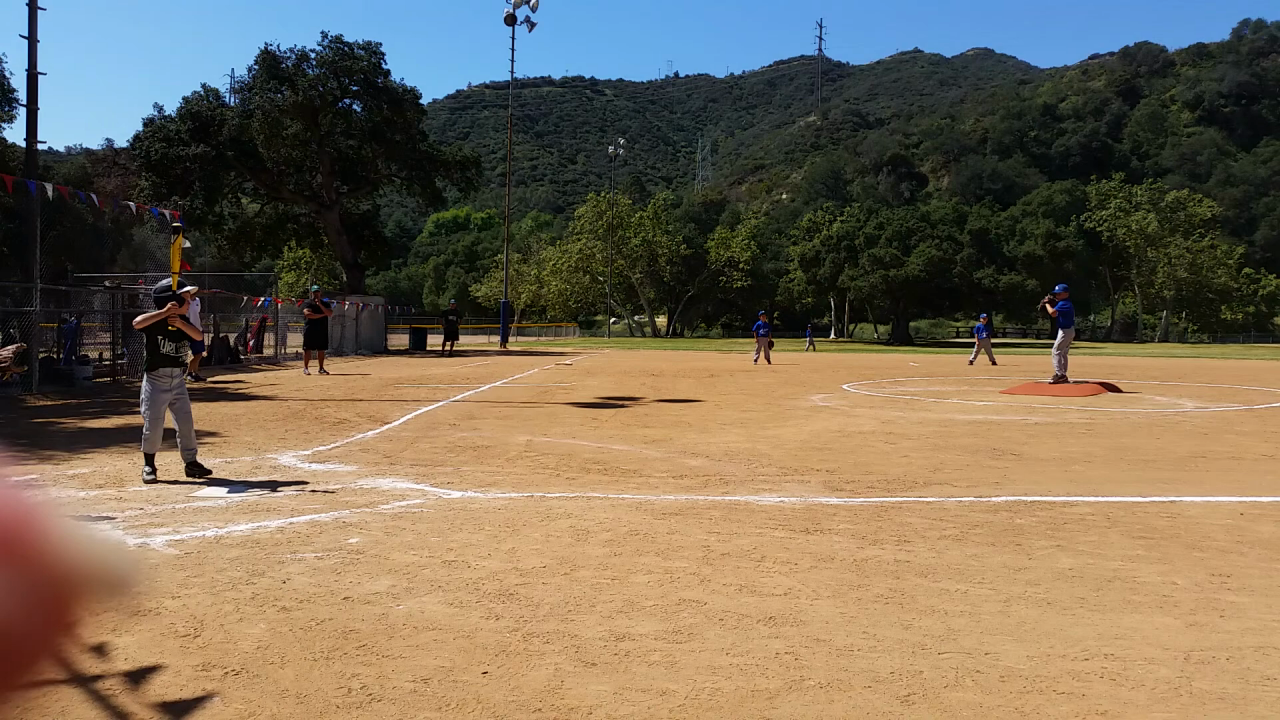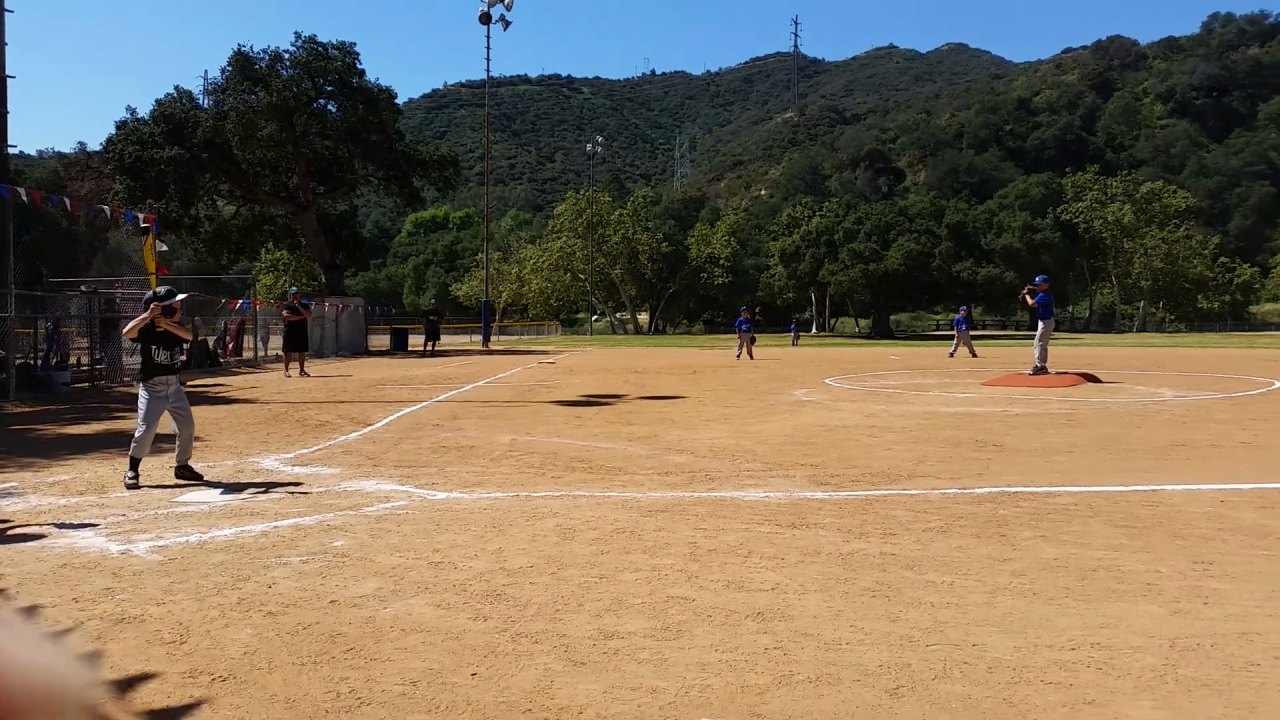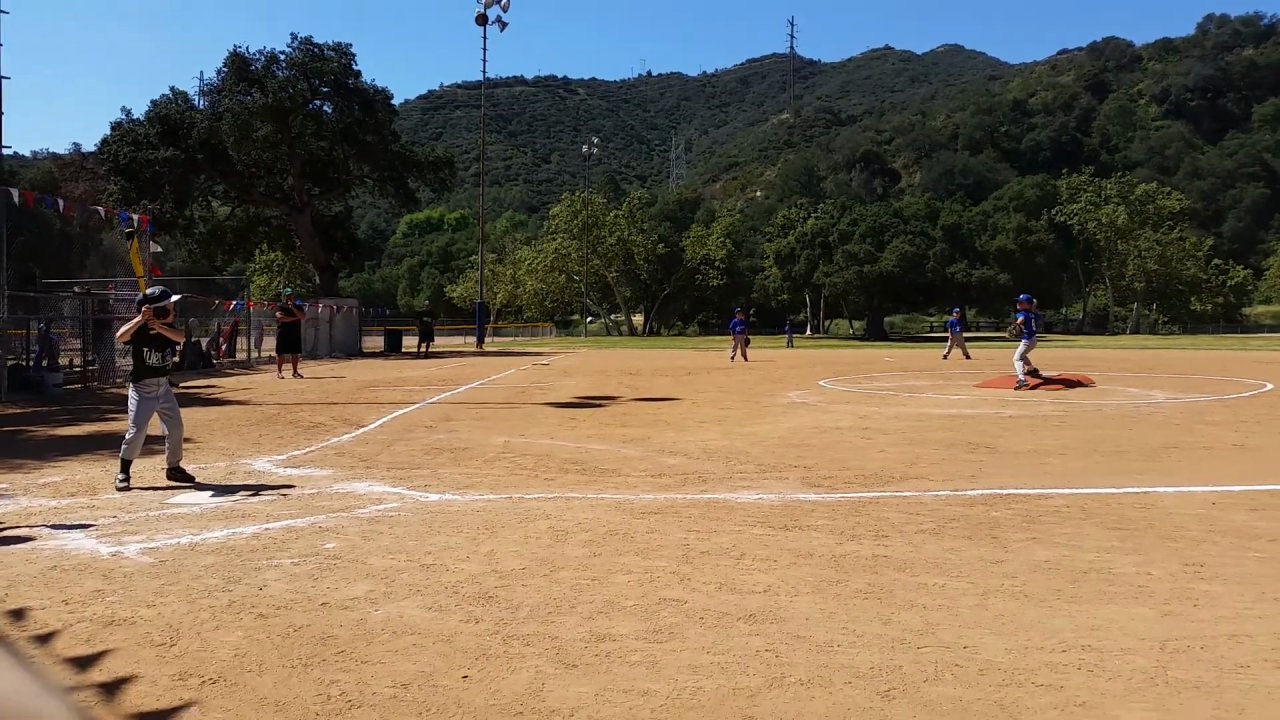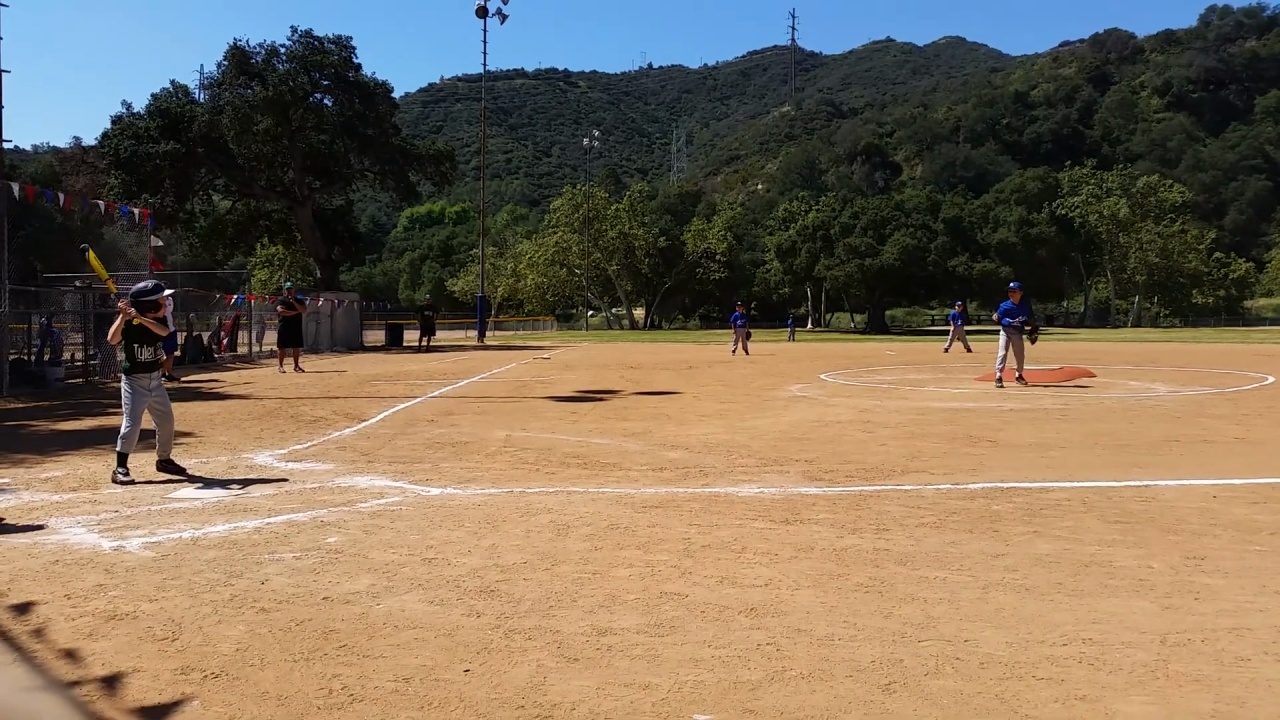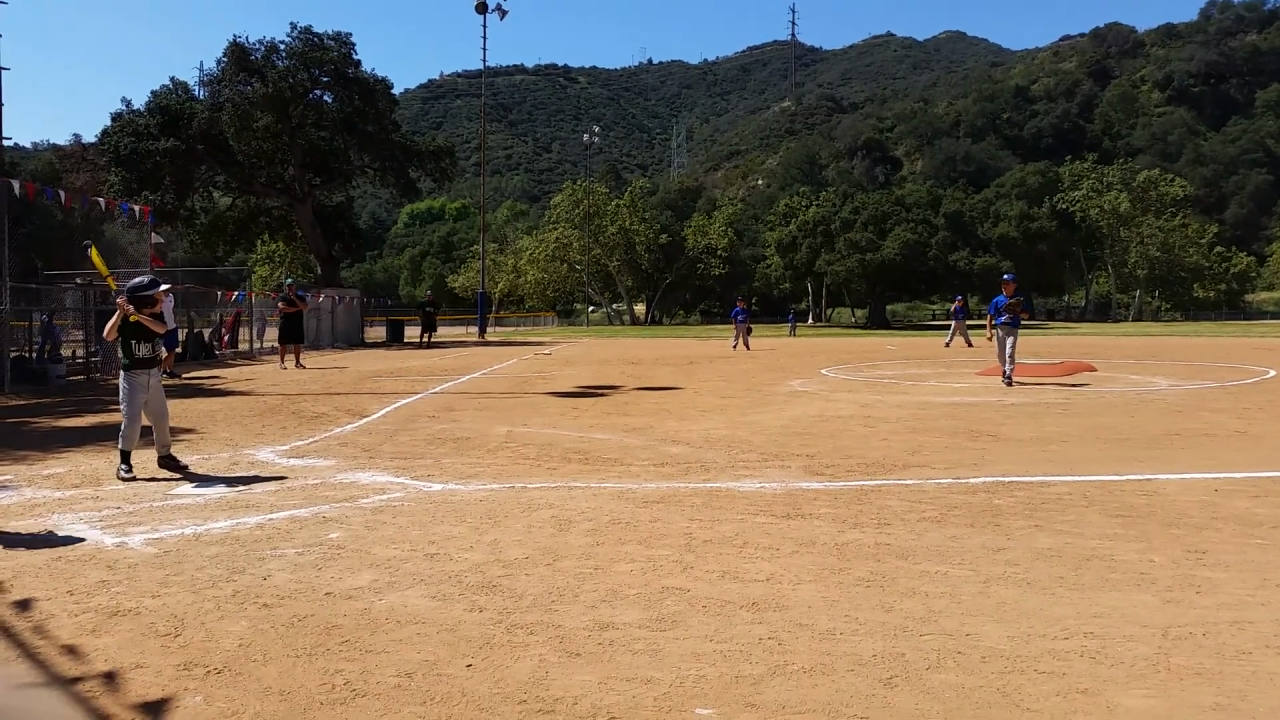
dt=1s
person 1, frame 1
left shoulder: (183, 321)
right shoulder: (155, 321)
left elbow: (198, 336)
right elbow: (136, 323)
left wrist: (179, 323)
right wrist: (163, 313)
left hip: (177, 379)
right hip: (155, 379)
left knee: (185, 422)
right knee: (153, 423)
left ankle: (191, 463)
right ankle: (149, 466)
person 1, frame 2
left shoulder: (174, 327)
right shoulder: (147, 329)
left elbow: (188, 335)
right elbow: (127, 333)
left wrist: (167, 325)
right wrist: (148, 315)
left hip: (174, 385)
right hip: (151, 387)
left knee: (186, 426)
right knee: (146, 428)
left ankle: (182, 466)
right ankle: (132, 471)
person 1, frame 3
left shoulder: (167, 328)
right shoulder: (139, 330)
left elbow: (180, 337)
right elbow: (120, 337)
left wrist: (158, 327)
right wrist: (140, 319)
left hip: (164, 386)
right hip: (141, 388)
left knee: (175, 427)
right knee: (137, 430)
left ankle: (173, 467)
right ankle: (123, 473)
person 1, frame 4
left shoulder: (158, 321)
right shoulder: (129, 325)
left elbow: (164, 331)
right elbow: (112, 339)
left wrist: (141, 319)
right wrist: (123, 316)
left hip: (156, 380)
right hip: (134, 381)
left knee: (166, 420)
right knee: (132, 423)
left ankle: (164, 459)
right ankle: (120, 468)
person 1, frame 5
left shoulder: (155, 317)
right shoulder: (125, 320)
left elbow: (162, 329)
right elbow: (107, 336)
left wrist: (138, 316)
right wrist: (120, 312)
left hip: (154, 375)
right hip: (132, 377)
left knee: (161, 417)
right knee: (132, 419)
left ankle: (164, 455)
right ankle: (124, 464)
